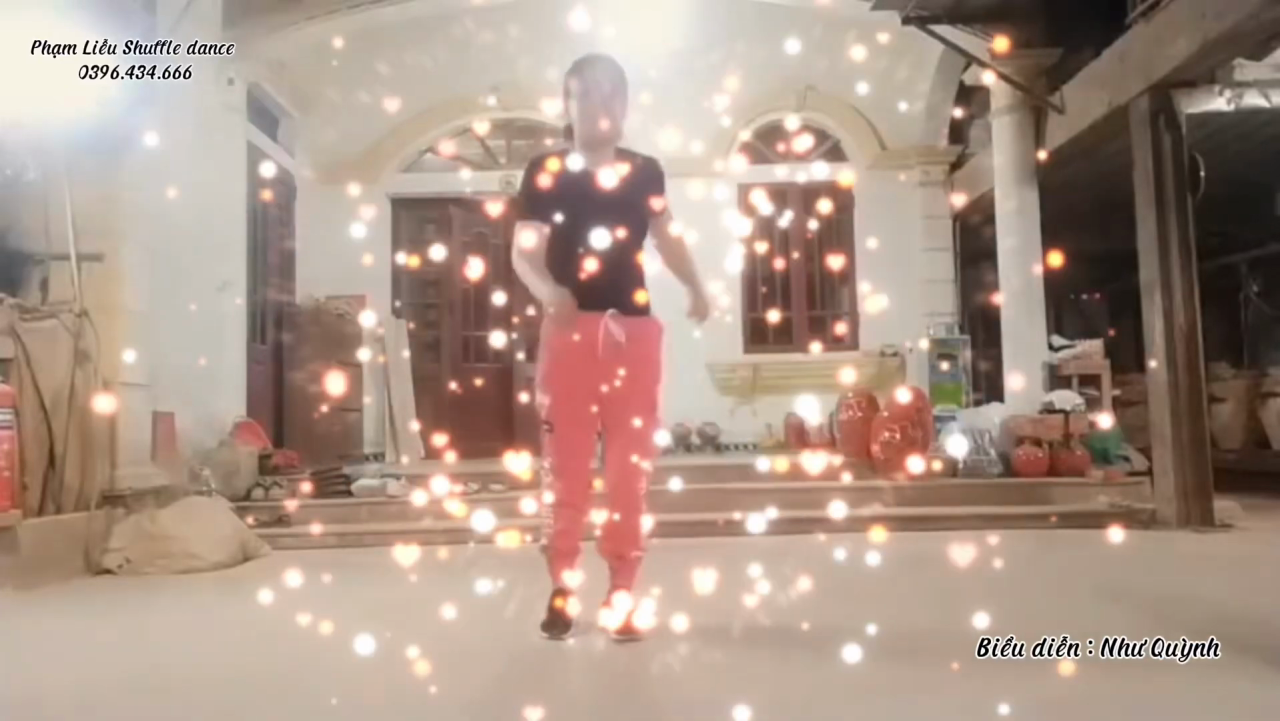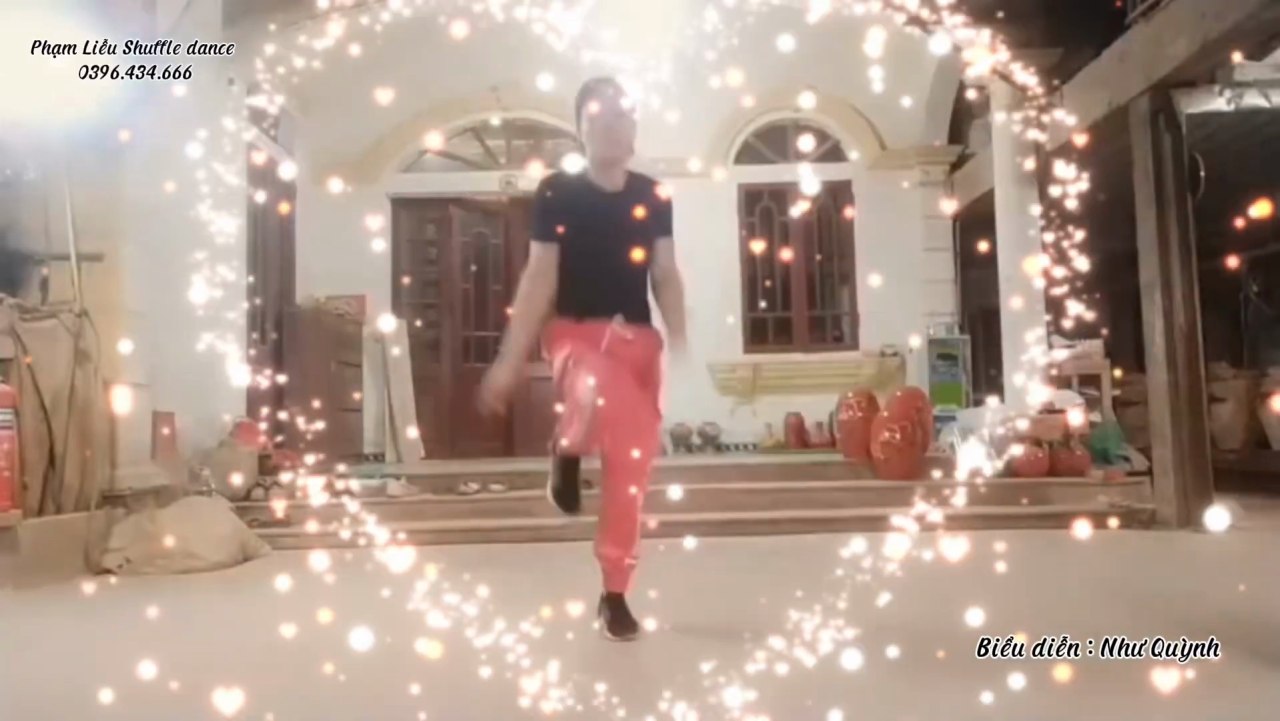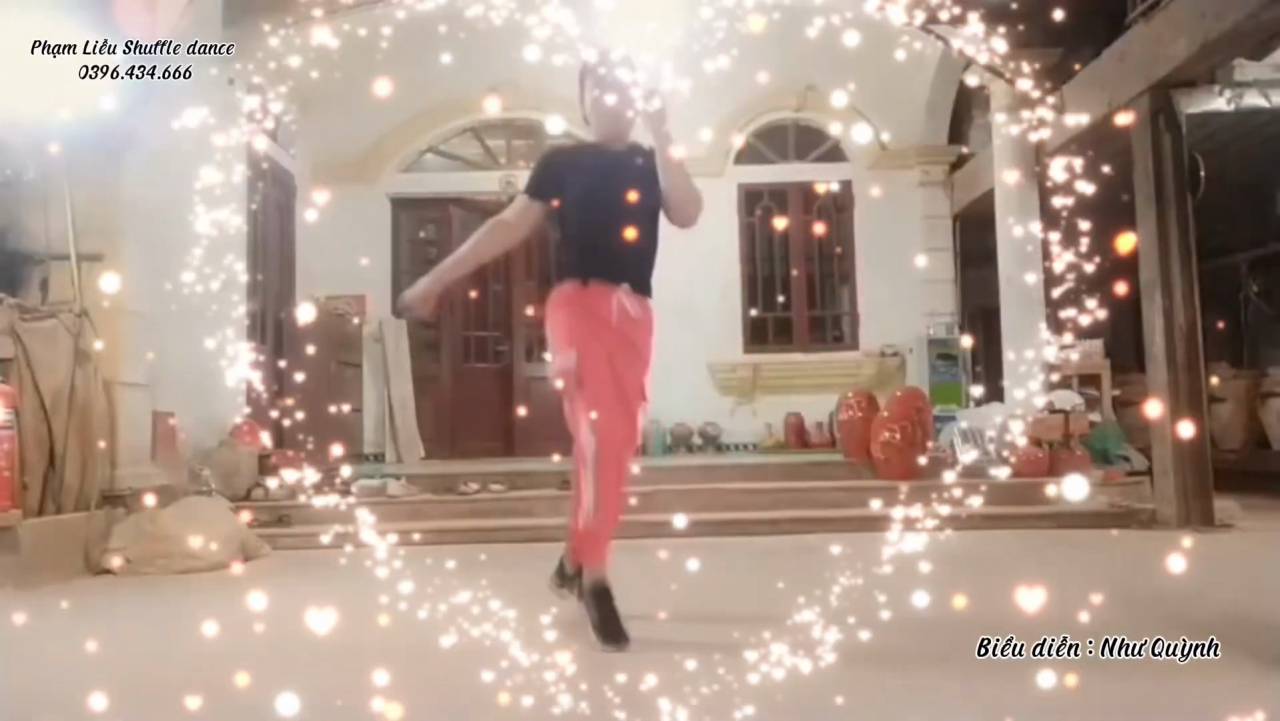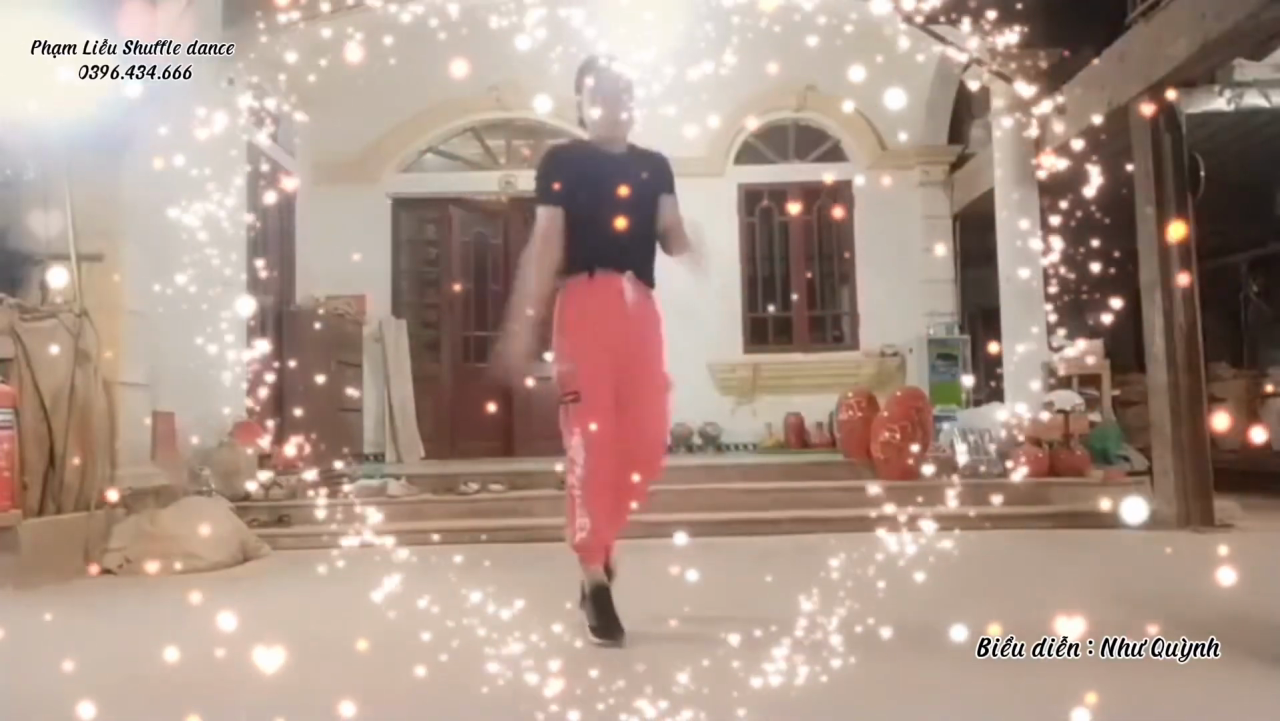
dt=0.2s
person 1, frame 1
left shoulder: (646, 174)
right shoulder: (546, 173)
left elbow: (666, 235)
right elbow: (526, 253)
left wrist: (695, 283)
right wrist: (546, 291)
left hip: (635, 333)
right hip: (573, 334)
left knee: (631, 469)
right knee: (565, 472)
left ankle: (621, 592)
right ankle: (561, 589)
person 1, frame 2
left shoulder: (655, 194)
right shoulder: (557, 194)
left elbow: (666, 272)
right elbow: (539, 280)
left wrist: (674, 327)
right wrist: (510, 360)
left hip: (636, 338)
right hip: (577, 331)
left knee: (634, 472)
right knee: (596, 396)
left ankle: (614, 593)
right ankle: (568, 455)
person 1, frame 3
left shoulder: (653, 163)
right shoulder: (563, 162)
left elbow: (688, 214)
right elbow: (507, 226)
left wrist: (662, 142)
right wrist: (437, 279)
left hip: (635, 316)
right hip: (579, 307)
left knee: (617, 451)
right knee: (598, 435)
left ankle: (573, 564)
right ankle: (595, 583)
person 1, frame 4
left shoulder: (655, 166)
right shoulder: (560, 162)
left elbow: (671, 233)
right elbow: (545, 243)
left wrist: (686, 242)
right wrist: (522, 318)
left hip: (638, 307)
right hip: (584, 305)
left knee: (645, 447)
right knee: (593, 445)
left ankle: (597, 541)
right ankle: (594, 584)
